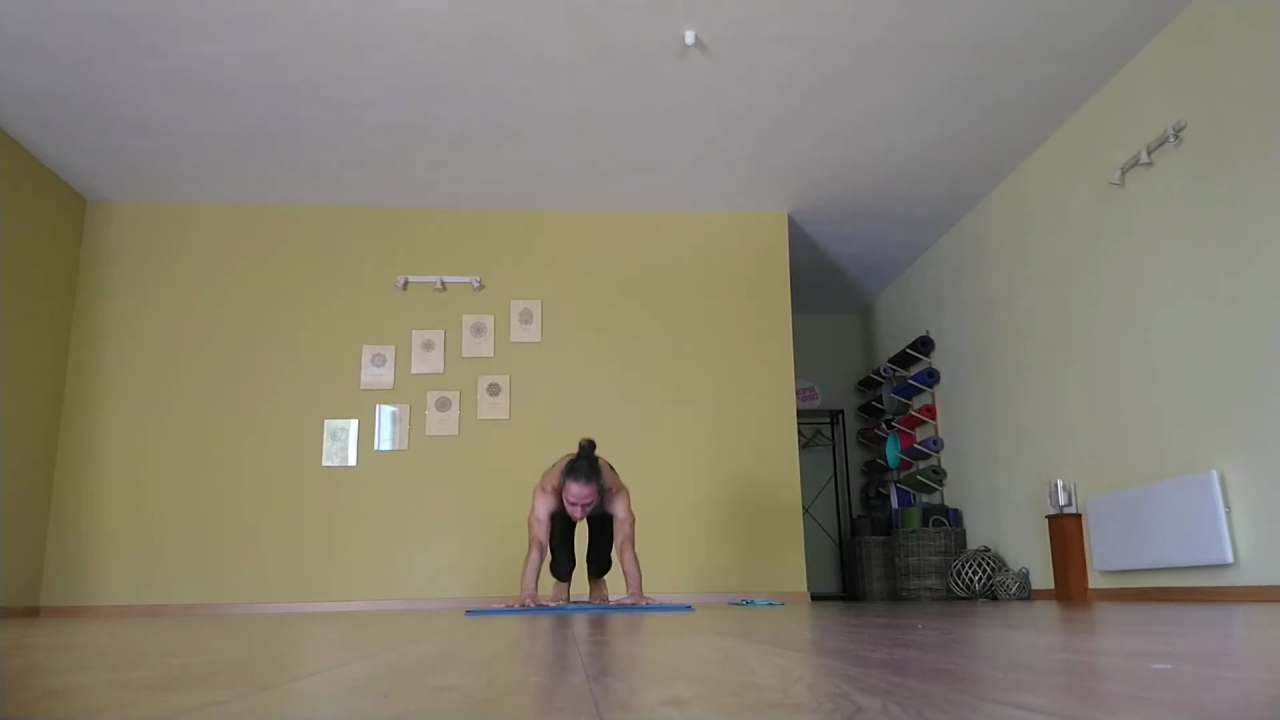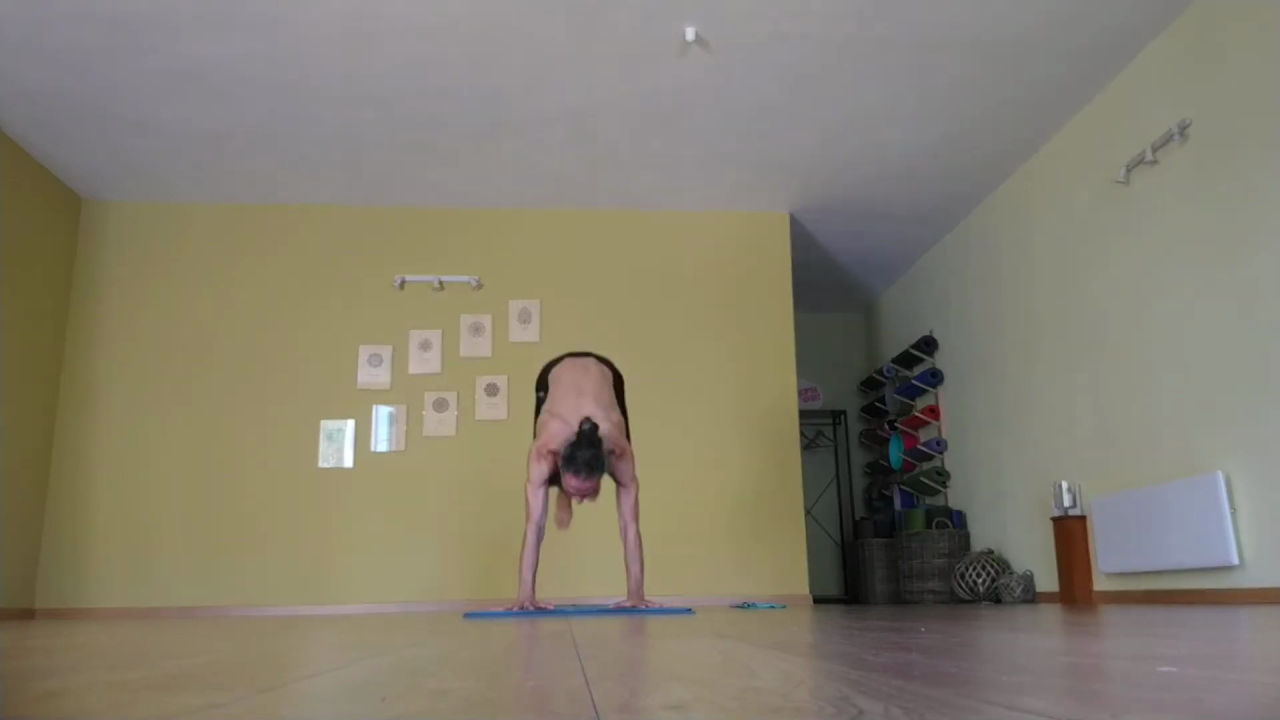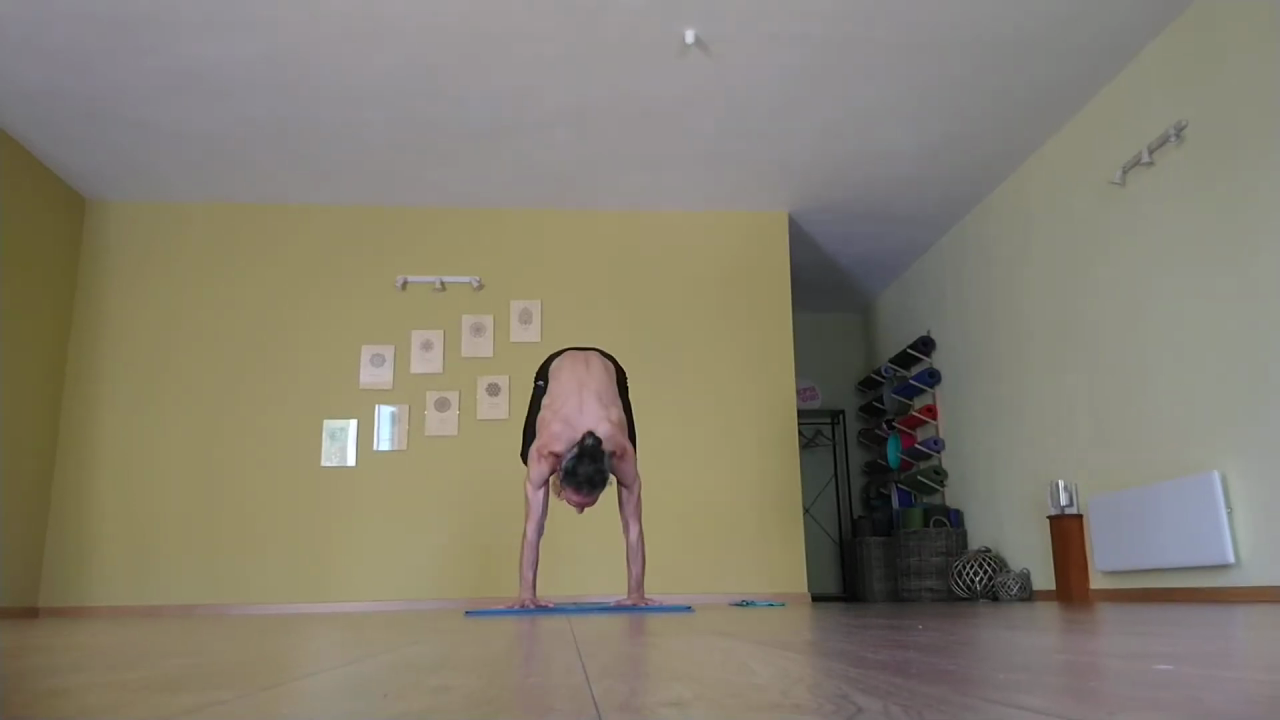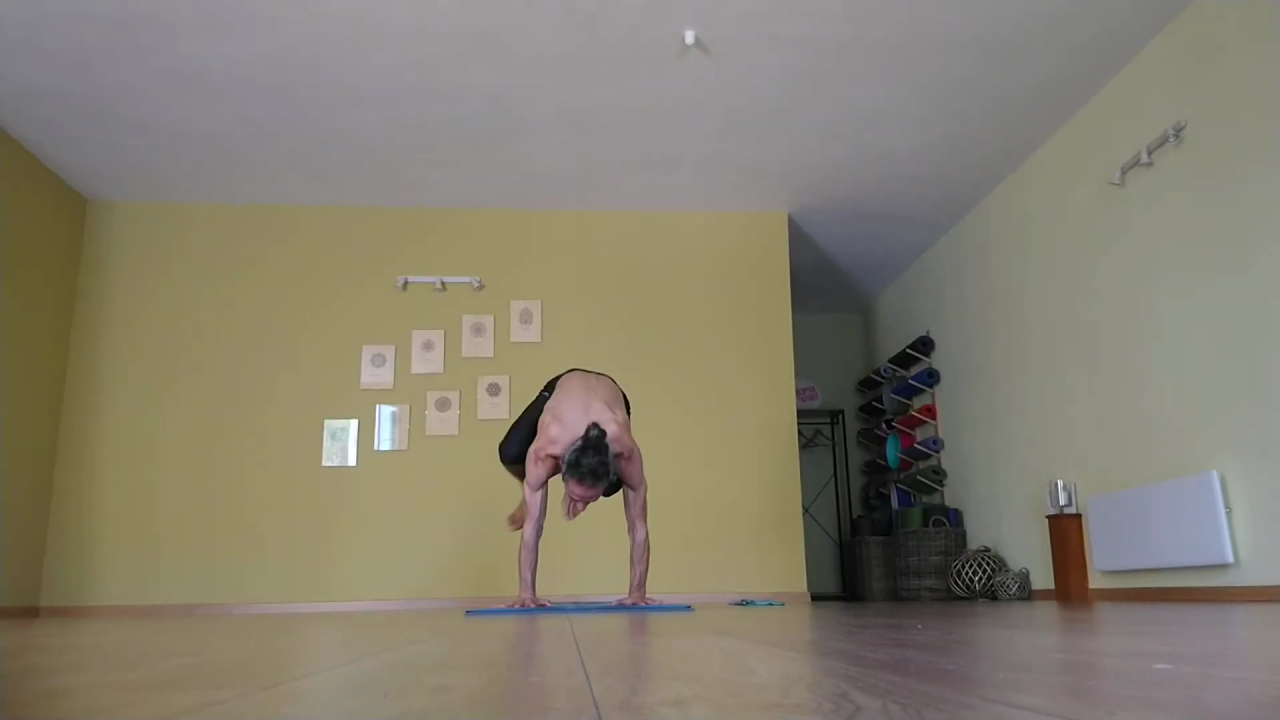
dt=0.4s
person 1, frame 1
left shoulder: (615, 491)
right shoulder: (547, 490)
left elbow: (625, 546)
right elbow: (537, 545)
left wrist: (635, 592)
right wrist: (527, 592)
left knee: (599, 561)
right knee: (563, 566)
left ankle: (595, 579)
right ankle: (563, 581)
person 1, frame 2
left shoulder: (617, 451)
right shoulder: (545, 451)
left elbow: (629, 526)
right elbow: (534, 525)
left wrist: (636, 594)
right wrist: (525, 594)
left knee: (623, 476)
right knee: (547, 479)
right ankle: (559, 488)
person 1, frame 3
left shoulder: (619, 451)
right shoulder: (545, 451)
left elbow: (632, 525)
right elbow: (533, 524)
left wrist: (636, 592)
right wrist: (526, 593)
left hip: (607, 367)
right hip: (556, 367)
right knee: (529, 457)
person 1, frame 4
left shoulder: (624, 454)
right shoulder: (545, 452)
left elbow: (638, 526)
right elbow: (532, 525)
left wrist: (637, 591)
right wrist: (526, 591)
left hip: (608, 388)
right hip: (560, 386)
left knee: (619, 484)
right knee: (510, 455)
right ankle: (532, 493)
